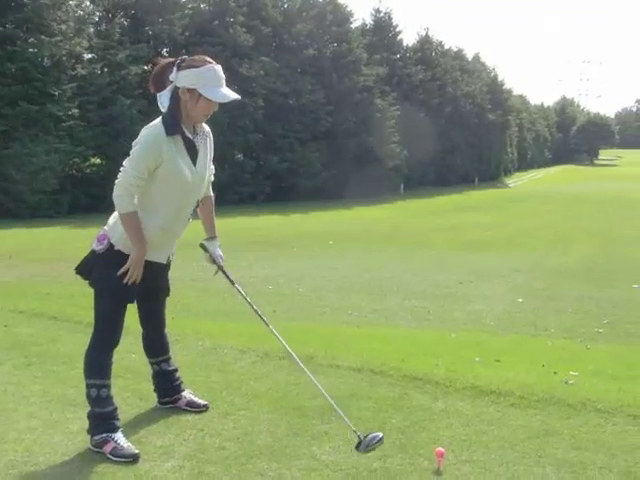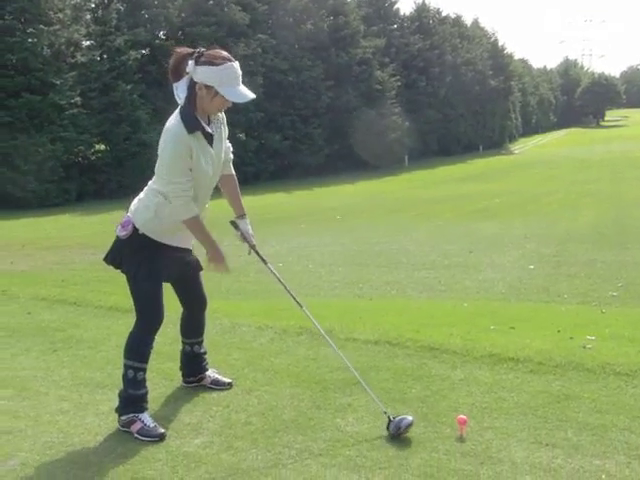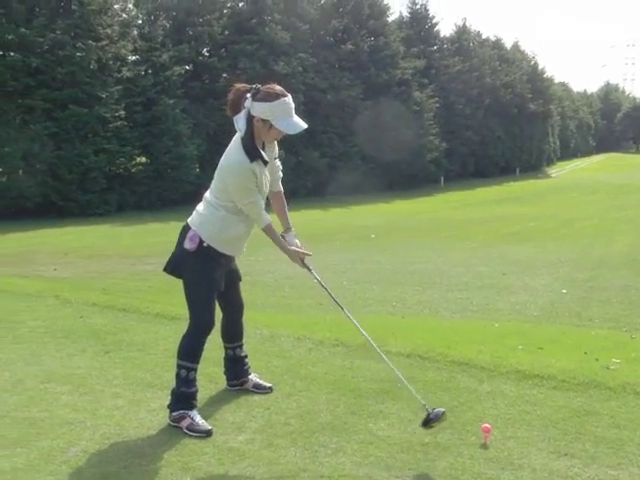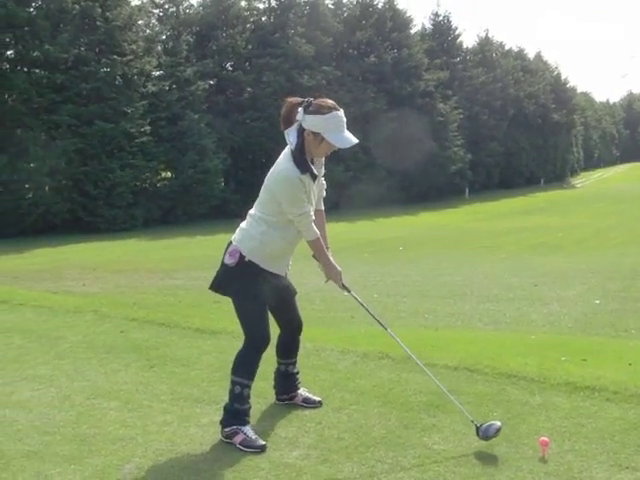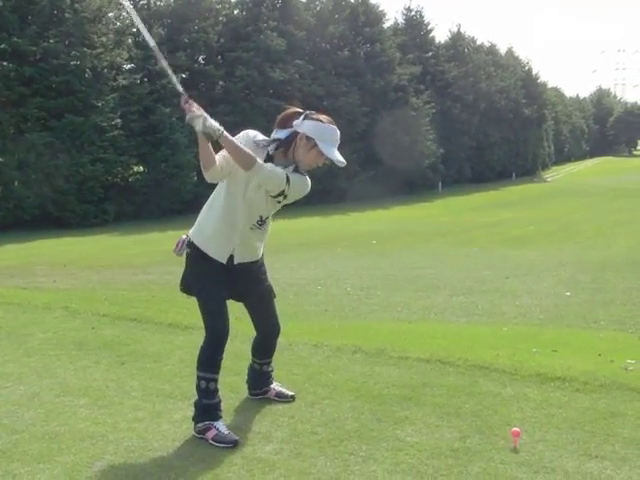
dt=1s
person 1, frame 1
left shoulder: (205, 136)
right shoulder: (156, 137)
left elbow: (204, 192)
right elbow: (123, 195)
left wrist: (212, 240)
right wrist: (138, 250)
left hip: (159, 253)
right hip: (123, 251)
left knee: (155, 326)
right knee: (107, 335)
left ankle: (169, 392)
right ankle: (102, 428)
person 1, frame 2
left shoulder: (216, 121)
right shoulder: (178, 135)
left elbow: (225, 170)
right elbow: (182, 204)
left wrist: (242, 220)
right wrist: (211, 247)
left hip: (178, 237)
right hip: (147, 235)
left knee: (196, 304)
right knee: (150, 318)
left ankle: (195, 371)
right ankle: (131, 409)
person 1, frame 3
left shoulder: (265, 142)
right shoulder: (239, 164)
left elbow: (275, 188)
right elbow: (258, 216)
left wrist: (289, 231)
right wrist: (286, 248)
left hip: (222, 245)
right hip: (202, 245)
left knee: (234, 310)
right knee: (201, 322)
left ankle: (237, 374)
right ankle: (181, 406)
person 1, frame 4
left shoulder: (312, 160)
right shoulder: (289, 176)
left elbow: (317, 209)
right elbow: (307, 228)
left wrist: (327, 255)
right wrist: (328, 265)
left hip: (272, 262)
right hip: (248, 262)
left knee: (292, 326)
right knee: (257, 338)
left ankle: (287, 388)
right ankle: (234, 422)
person 1, frame 5
left shoulder: (299, 182)
right shoulder: (250, 140)
left elbow: (253, 169)
right elbow: (215, 173)
left wrist: (216, 131)
right wrist: (207, 133)
left hip: (248, 259)
right hip: (208, 251)
left knee: (269, 328)
right knee: (217, 332)
left ankle: (259, 384)
right ankle: (206, 417)
